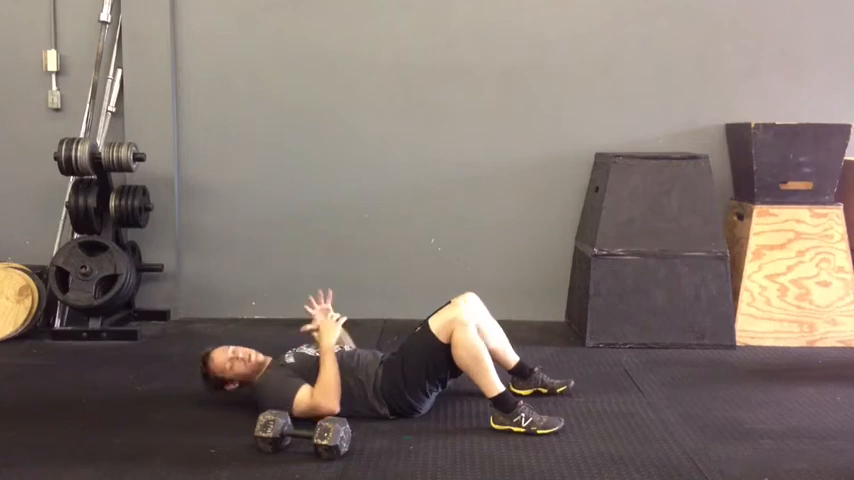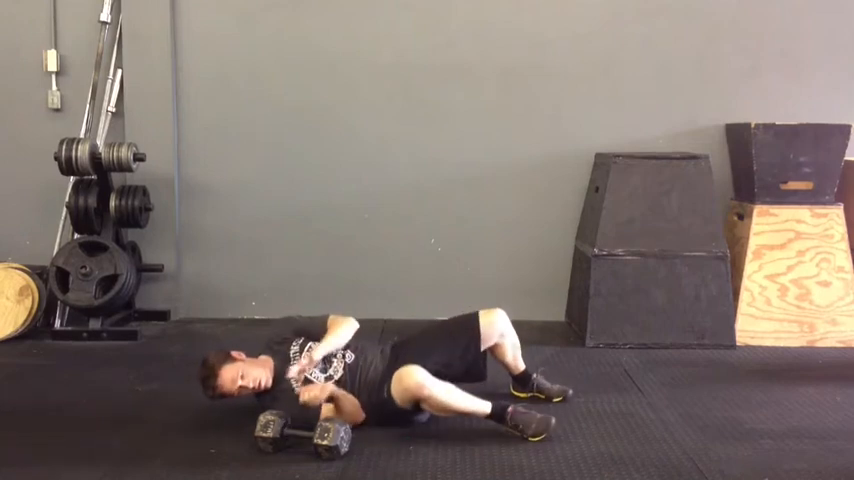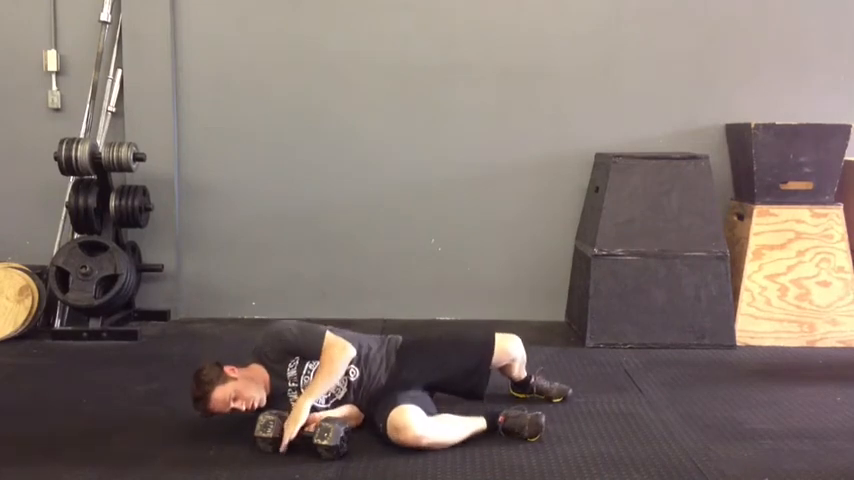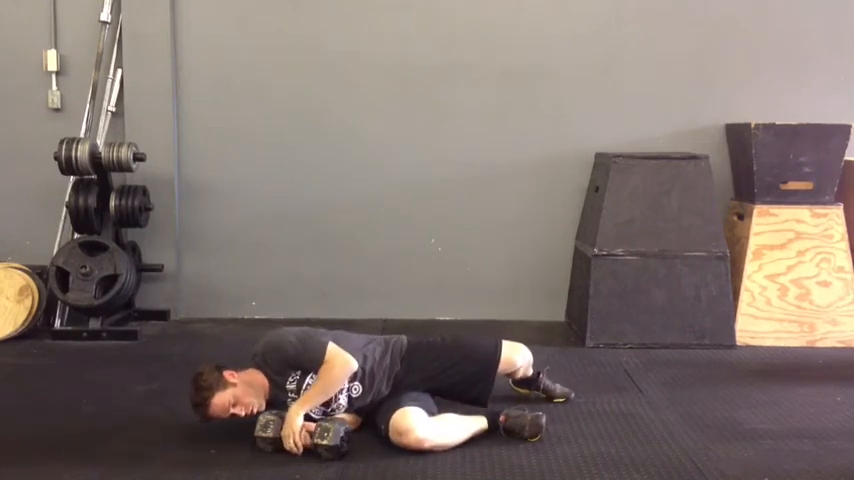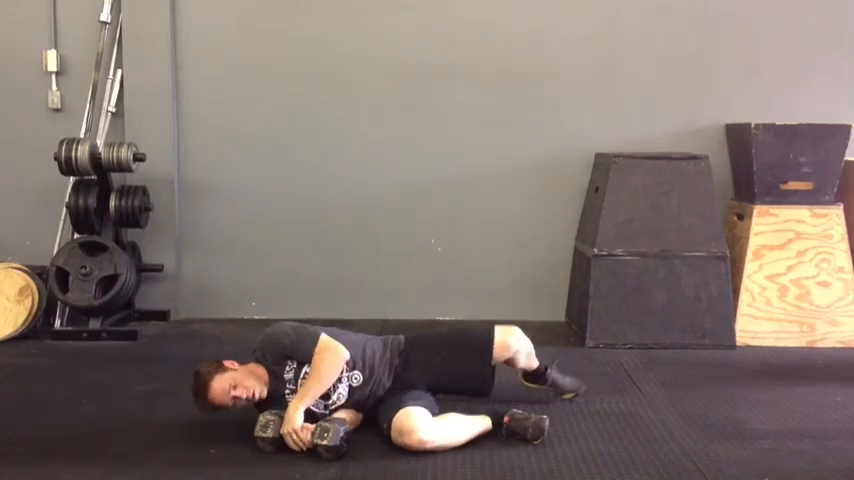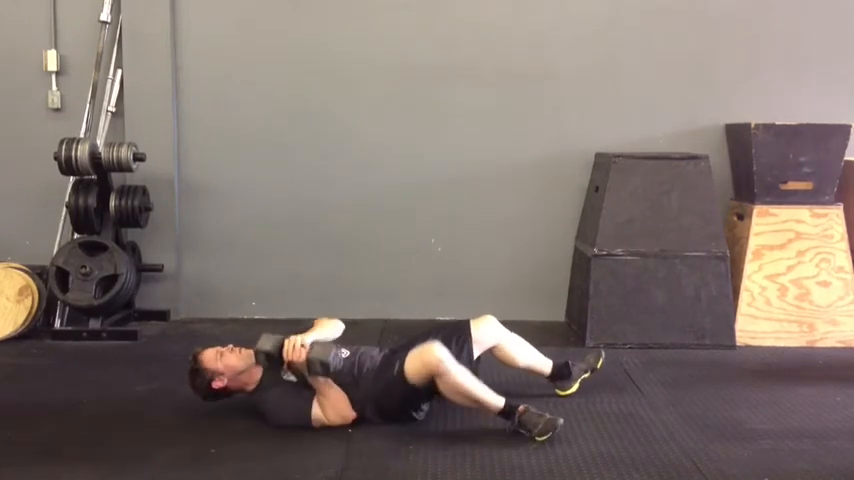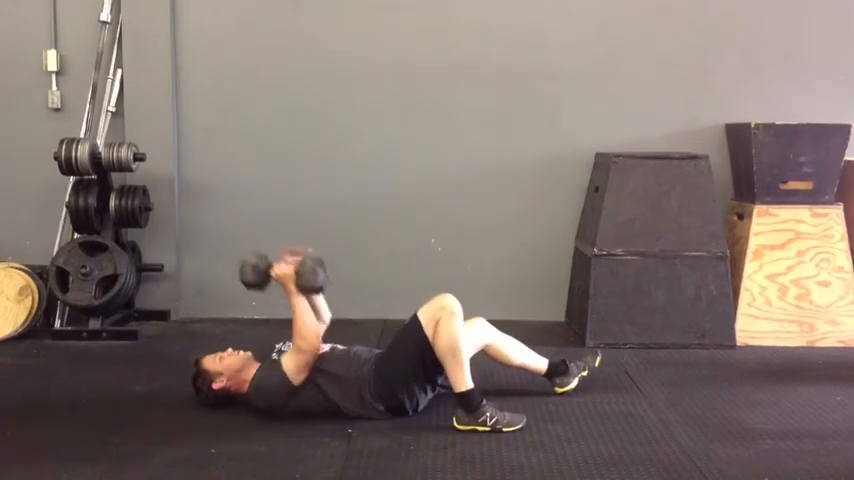
dt=0.7s
person 1, frame 1
left shoulder: (285, 363)
right shoulder: (270, 387)
right elbow: (328, 405)
left wrist: (330, 325)
right wrist: (326, 343)
left hip: (392, 367)
right hip: (397, 392)
left knee: (469, 302)
right knee: (458, 318)
left ankle: (525, 377)
right ankle: (508, 411)
person 1, frame 2
left shoulder: (284, 339)
right shoulder: (278, 401)
left elbow: (349, 324)
right elbow: (355, 416)
left wrist: (317, 352)
right wrist: (331, 392)
left hip: (394, 356)
right hip: (388, 402)
left knee: (495, 321)
right knee: (415, 380)
left ankle: (524, 382)
right ankle: (503, 414)
person 1, frame 3
left shoulder: (275, 340)
right shoulder: (273, 406)
left elbow: (342, 350)
right elbow: (355, 413)
left wrist: (304, 404)
right wrist: (321, 418)
left hip: (400, 356)
right hip: (381, 398)
left knee: (511, 348)
right knee: (408, 430)
left ankle: (524, 384)
right ankle: (495, 421)
person 1, frame 4
left shoulder: (276, 348)
right shoulder: (274, 405)
left elbow: (344, 363)
right elbow: (351, 415)
left wrist: (298, 410)
right wrist: (312, 429)
left hip: (405, 359)
right hip: (386, 400)
left knee: (518, 357)
right knee: (411, 433)
left ankle: (530, 382)
right ankle: (494, 420)
person 1, frame 5
left shoulder: (273, 341)
right shoulder: (271, 406)
left elbow: (334, 353)
right elbow: (351, 415)
left wrist: (298, 405)
right wrist: (308, 430)
left hip: (403, 356)
right hip: (388, 397)
left knee: (511, 340)
right knee: (414, 434)
left ankle: (538, 376)
right ankle: (498, 421)
person 1, frame 6
left shoulder: (276, 351)
right shoulder: (273, 401)
left elbow: (335, 325)
right elbow: (342, 414)
left wrist: (306, 337)
right wrist: (308, 371)
left hip: (391, 360)
right hip: (389, 396)
left knee: (488, 327)
right knee: (433, 354)
left ankle: (560, 373)
right ankle: (512, 412)
person 1, frame 7
left shoulder: (276, 369)
right shoulder: (268, 390)
left elbow: (319, 332)
right elbow: (309, 346)
left wrist: (307, 290)
right wrist: (291, 290)
left hip: (388, 374)
right hip: (390, 389)
left knee: (479, 328)
right knee: (446, 305)
left ankle: (558, 372)
right ankle: (472, 410)
